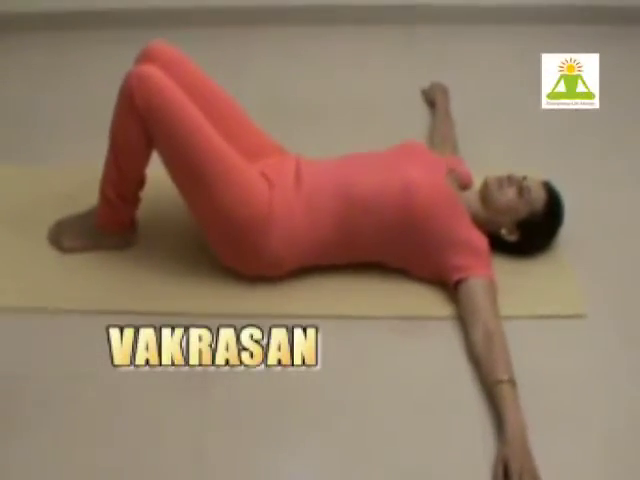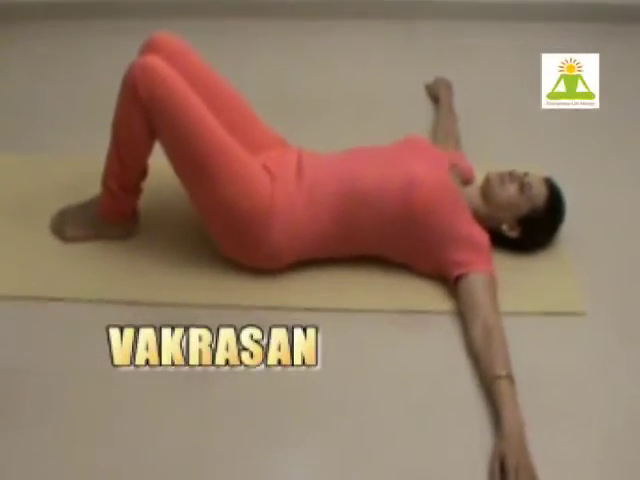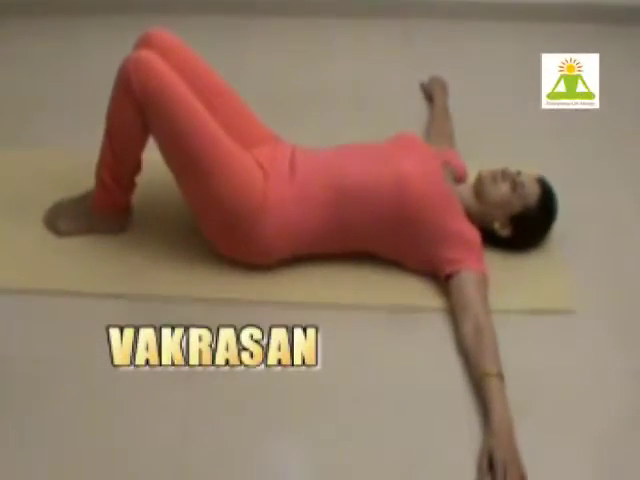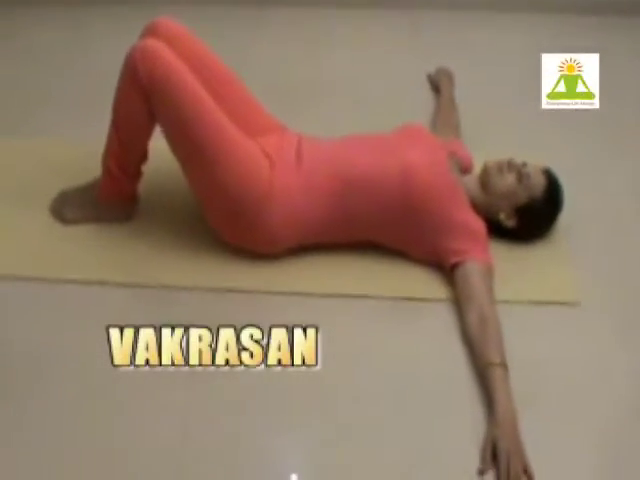
dt=0.1s
person 1, frame 1
left shoulder: (467, 247)
right shoulder: (452, 173)
left elbow: (485, 328)
right elbow: (440, 134)
left wrist: (514, 427)
right wrist: (440, 98)
left hip: (261, 228)
right hip: (278, 173)
left knee: (143, 85)
right knee: (156, 57)
left ankle: (111, 223)
right ankle: (116, 214)
person 1, frame 2
left shoulder: (468, 243)
right shoulder: (454, 170)
left elbow: (484, 324)
right elbow: (444, 130)
left wrist: (511, 424)
right wrist: (444, 94)
left hip: (264, 221)
right hip: (279, 165)
left knee: (146, 77)
right knee: (160, 48)
left ankle: (113, 214)
right ankle: (118, 203)
person 1, frame 3
left shoulder: (459, 242)
right shoulder: (448, 167)
left elbow: (474, 320)
right elbow: (437, 129)
left wrist: (499, 421)
right wrist: (438, 92)
left hip: (255, 214)
right hip: (272, 160)
left knee: (141, 69)
right knee: (154, 42)
left ankle: (106, 208)
right ankle: (112, 196)
person 1, frame 4
left shoulder: (465, 232)
right shoulder: (454, 159)
left elbow: (479, 310)
right elbow: (444, 120)
left wrist: (503, 412)
right wrist: (445, 84)
left hip: (262, 203)
right hip: (278, 148)
left knee: (147, 59)
right knee: (161, 32)
left ankle: (113, 196)
right ankle: (117, 185)
